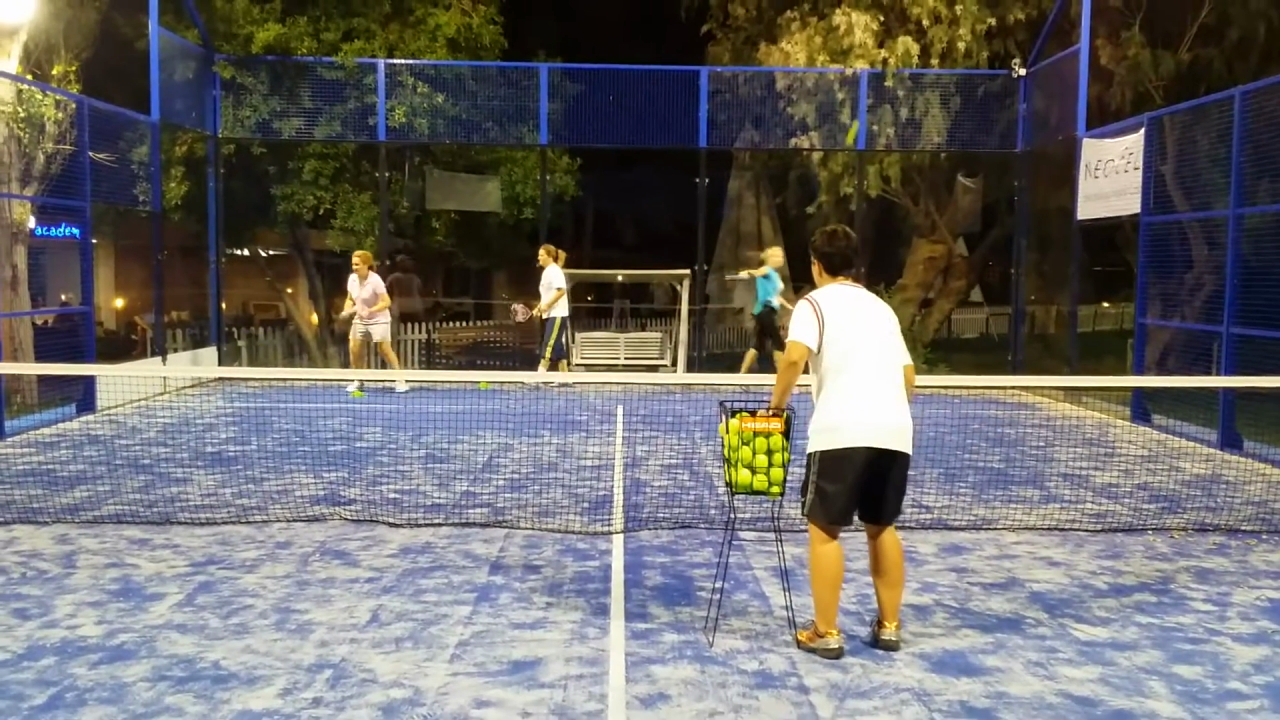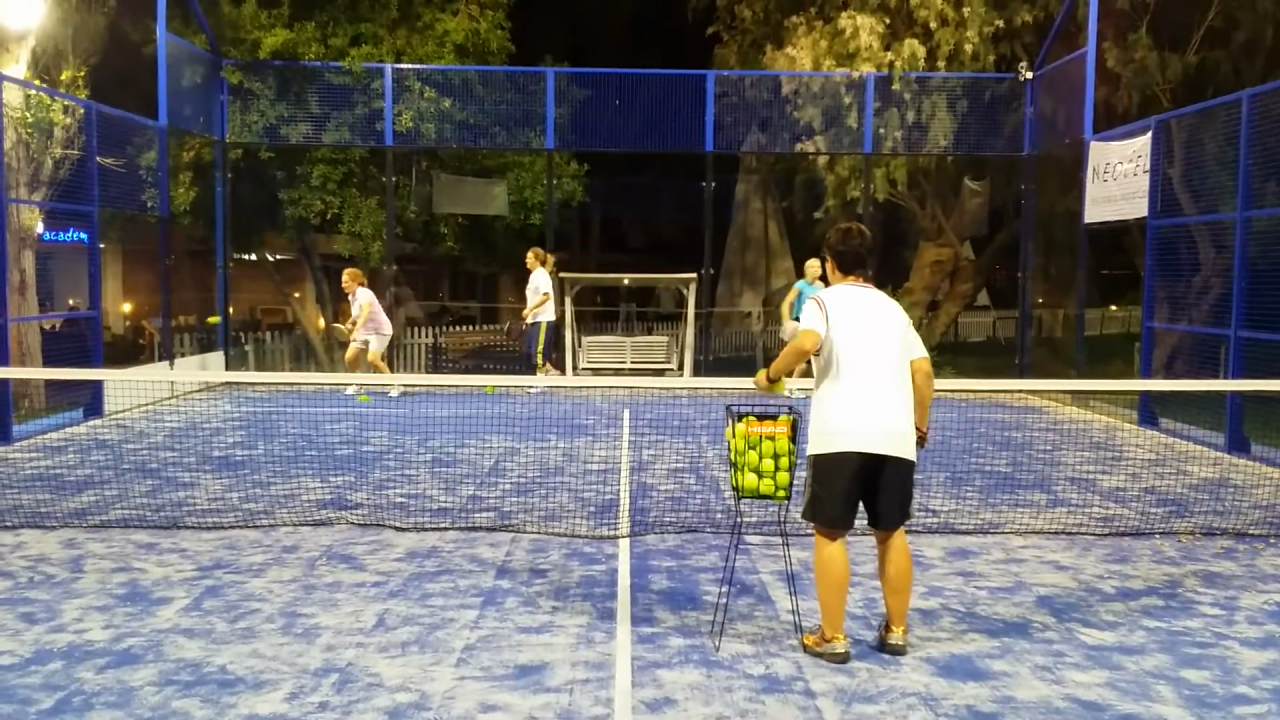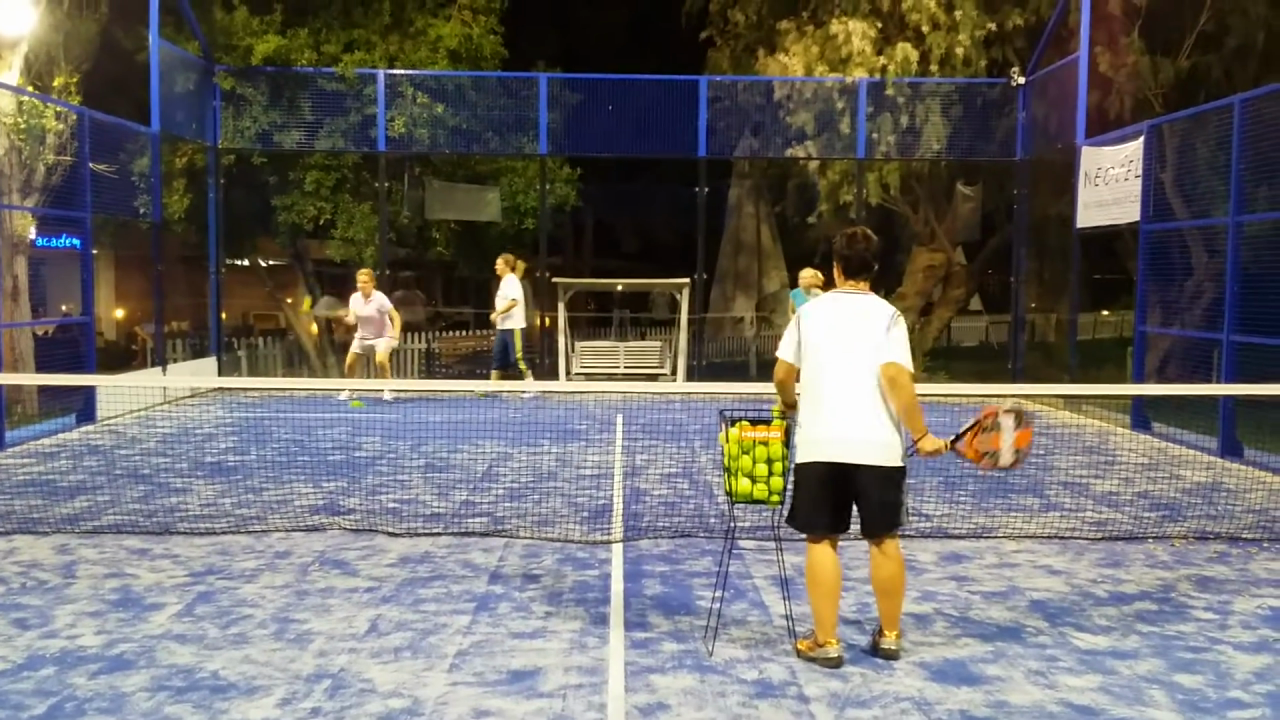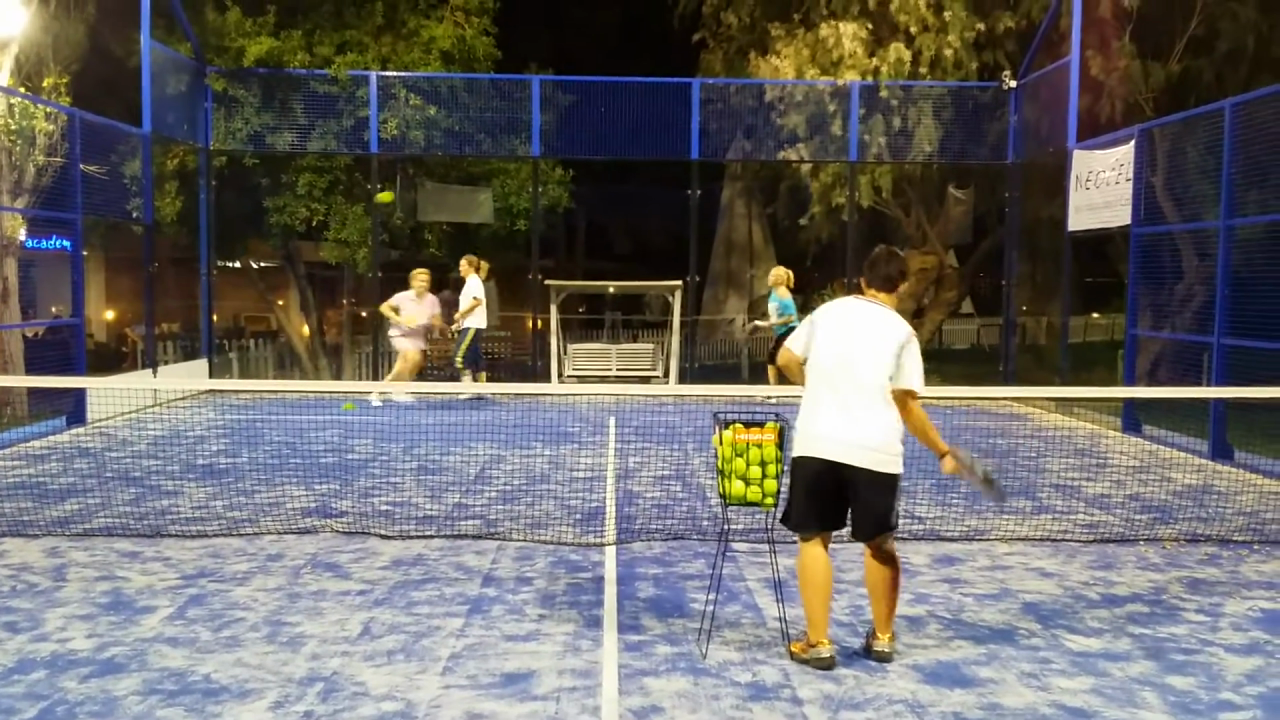
dt=0.4s
person 1, frame 1
left shoulder: (815, 303)
right shoulder: (880, 307)
left elbow: (794, 358)
right elbow: (907, 374)
left wrist: (776, 406)
left hip: (843, 432)
right hip: (894, 432)
left knee: (824, 529)
right knee: (882, 528)
left ankle: (825, 633)
right ankle: (889, 626)
person 1, frame 2
left shoulder: (823, 300)
right shoulder: (893, 308)
left elbow: (808, 343)
right elbow: (923, 371)
left wrist: (771, 374)
right wrist: (921, 425)
left hip: (840, 436)
right hip: (894, 437)
left knee: (830, 534)
right knee: (891, 533)
left ankle: (833, 638)
right ankle: (896, 632)
person 1, frame 3
left shoulder: (808, 311)
right shoulder: (887, 315)
left elbow: (782, 375)
right elbow: (896, 378)
left wrist: (790, 402)
right wrist: (920, 434)
left hip: (820, 445)
right hip: (877, 448)
left knee: (822, 541)
right knee: (883, 540)
left ankle: (825, 642)
right ankle: (888, 636)
person 1, frame 4
left shoulder: (827, 311)
right shoulder: (902, 331)
left elbow: (787, 360)
right elbow: (906, 403)
right wrist: (941, 451)
left hip: (816, 444)
right hip: (876, 451)
left knee: (813, 539)
right knee: (878, 544)
left ankle: (818, 642)
right ankle: (882, 638)
